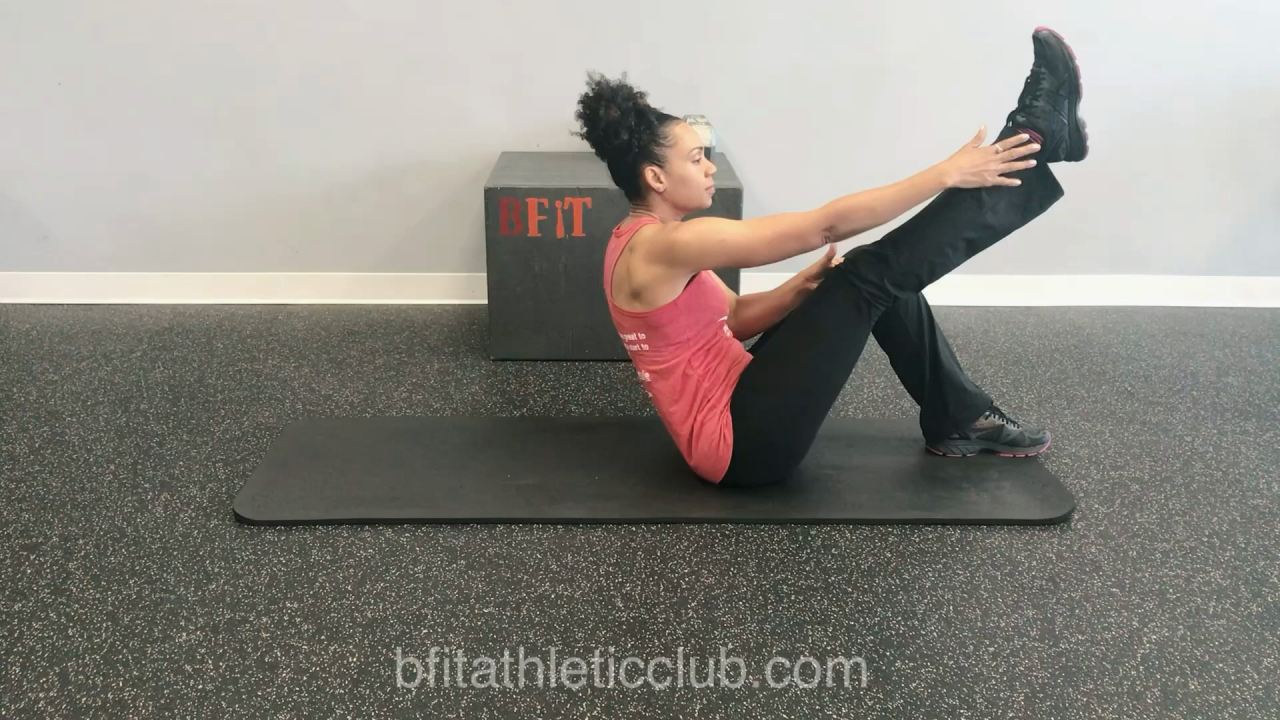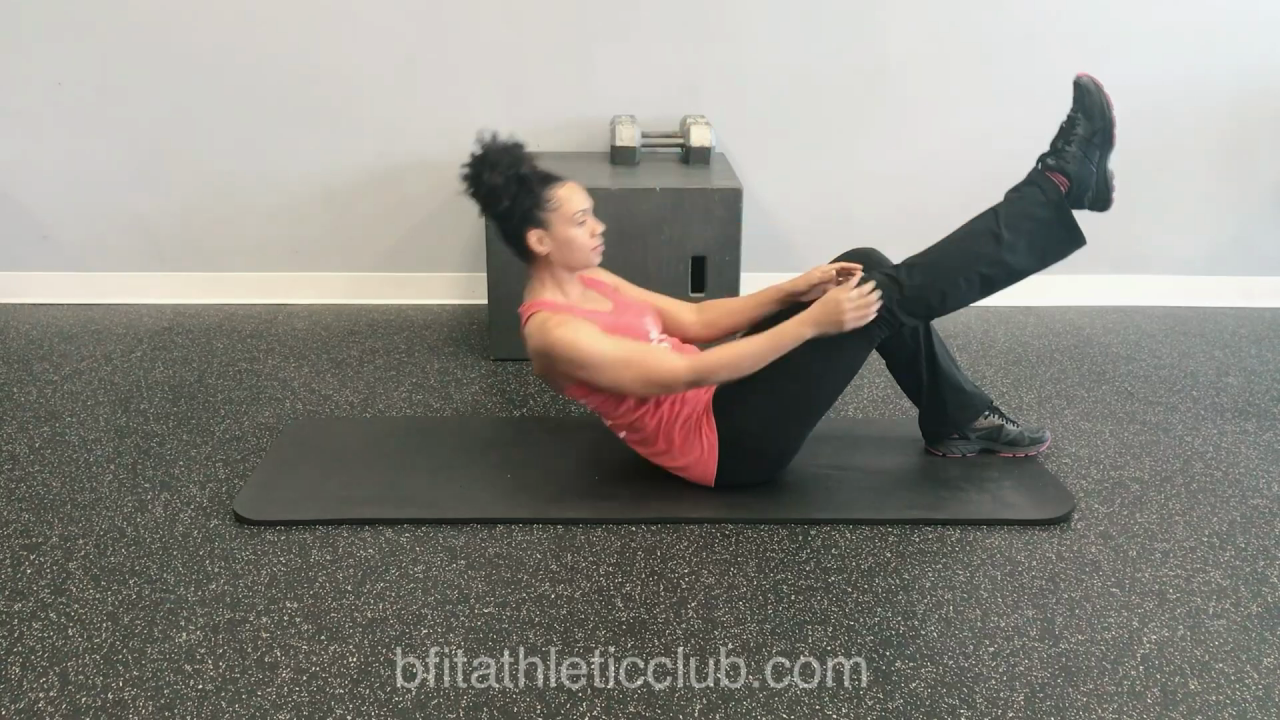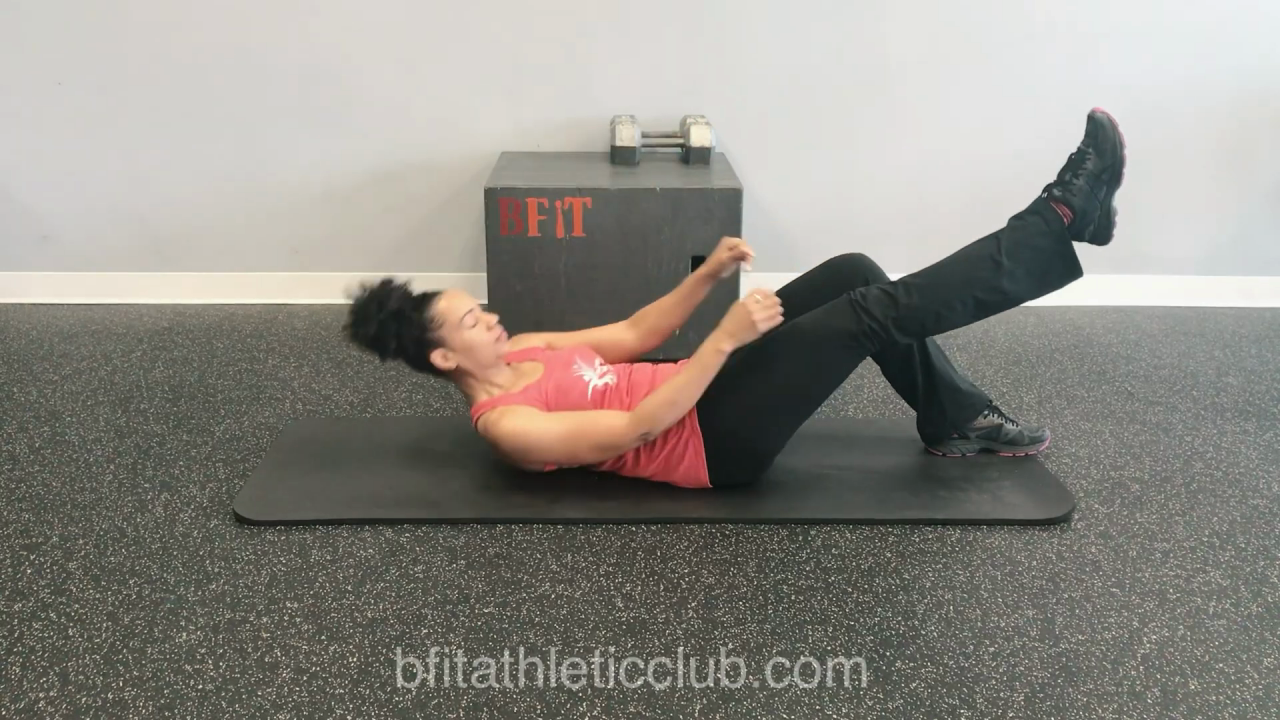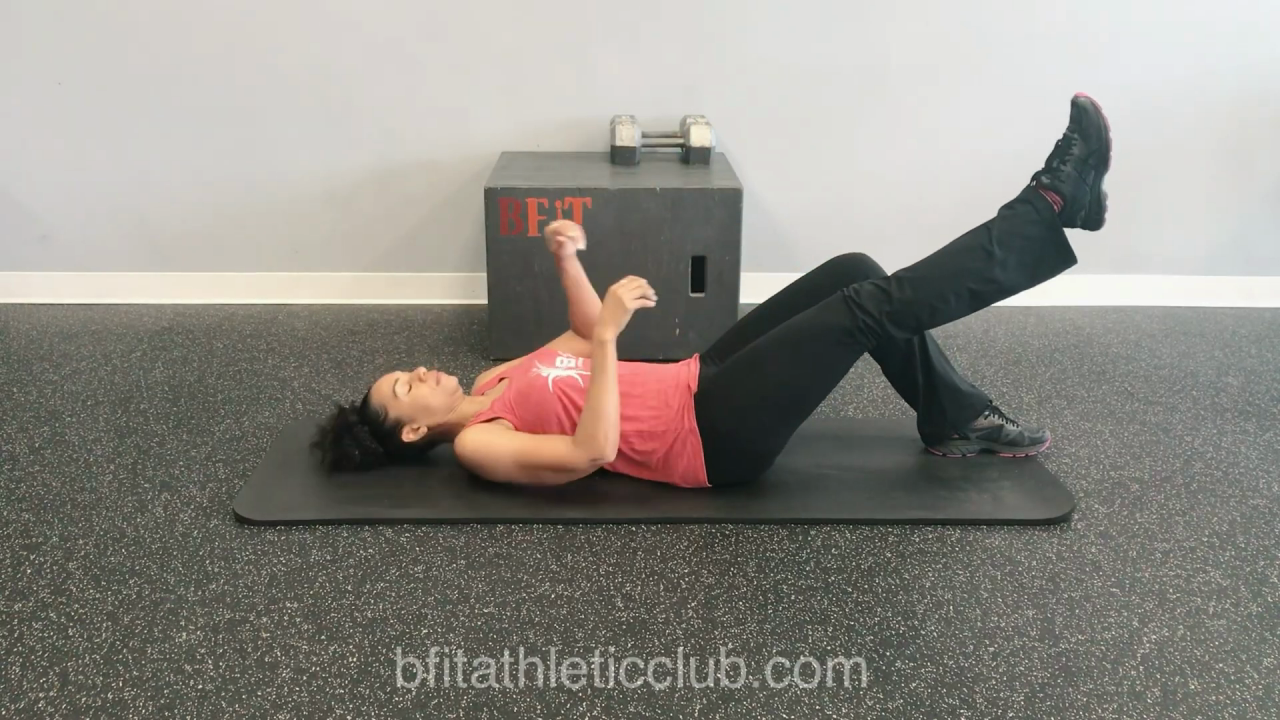
dt=0.4s
person 1, frame 1
left shoulder: (648, 239)
right shoulder: (667, 245)
right elbow: (828, 223)
left wrist: (806, 286)
right wrist: (945, 174)
left hip: (739, 401)
right hip: (747, 439)
left knee: (879, 276)
right knee: (874, 276)
left ankle: (960, 424)
right ankle: (1034, 140)
person 1, frame 2
left shoulder: (582, 278)
right shoulder: (553, 332)
left elbow: (696, 321)
right elbow: (692, 371)
left wrist: (797, 288)
right wrist: (811, 321)
left hip: (720, 395)
right hip: (727, 441)
left knee: (866, 270)
right knee: (891, 297)
left ankle: (959, 426)
right ankle: (1058, 188)
person 1, frame 3
left shoulder: (518, 354)
right shoulder: (506, 425)
left elbow: (636, 335)
right elbow: (640, 429)
left wrist: (707, 272)
right wrist: (732, 337)
left hip: (702, 394)
right hip: (714, 439)
left knee: (852, 272)
right knee: (875, 313)
left ankle: (957, 423)
right ankle: (1060, 218)
person 1, frame 4
left shoulder: (493, 383)
right shoulder: (478, 446)
left elbow: (583, 338)
right elbow: (593, 452)
left wrist: (566, 257)
right wrist: (612, 326)
left hip: (696, 387)
right hip: (712, 435)
left knee: (853, 272)
right knee: (872, 309)
left ankle: (957, 423)
right ankle: (1050, 208)
